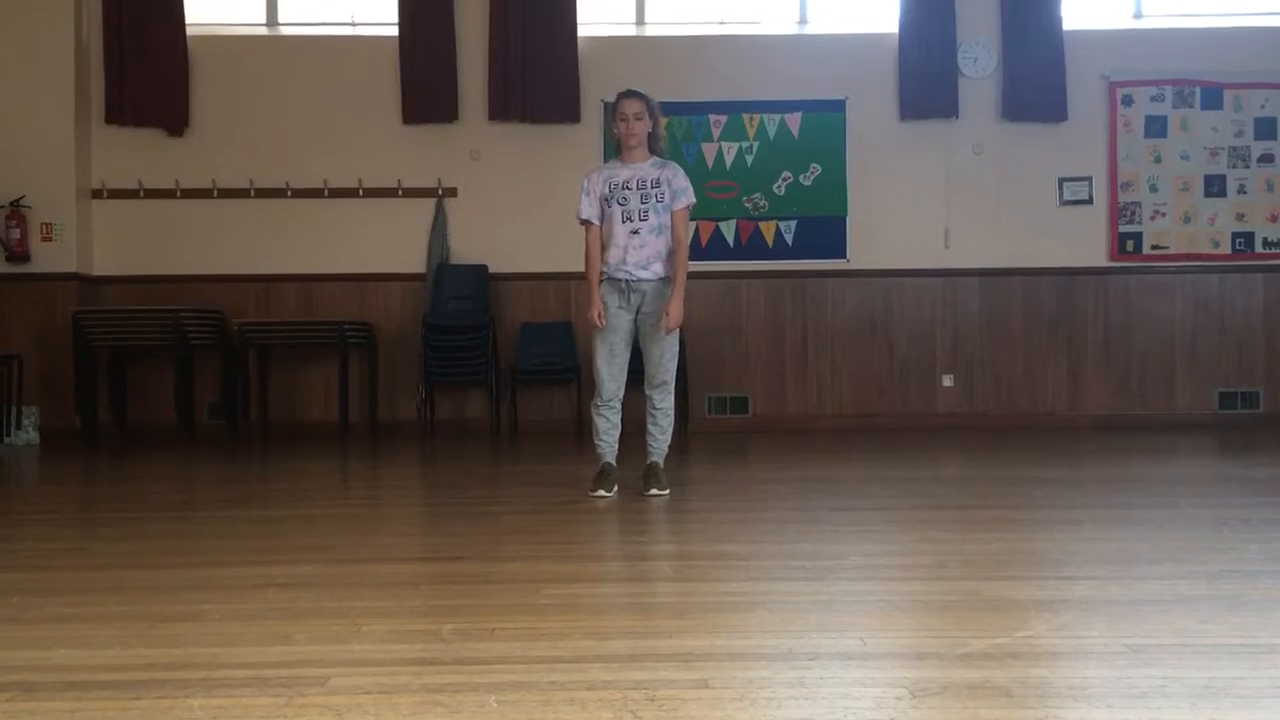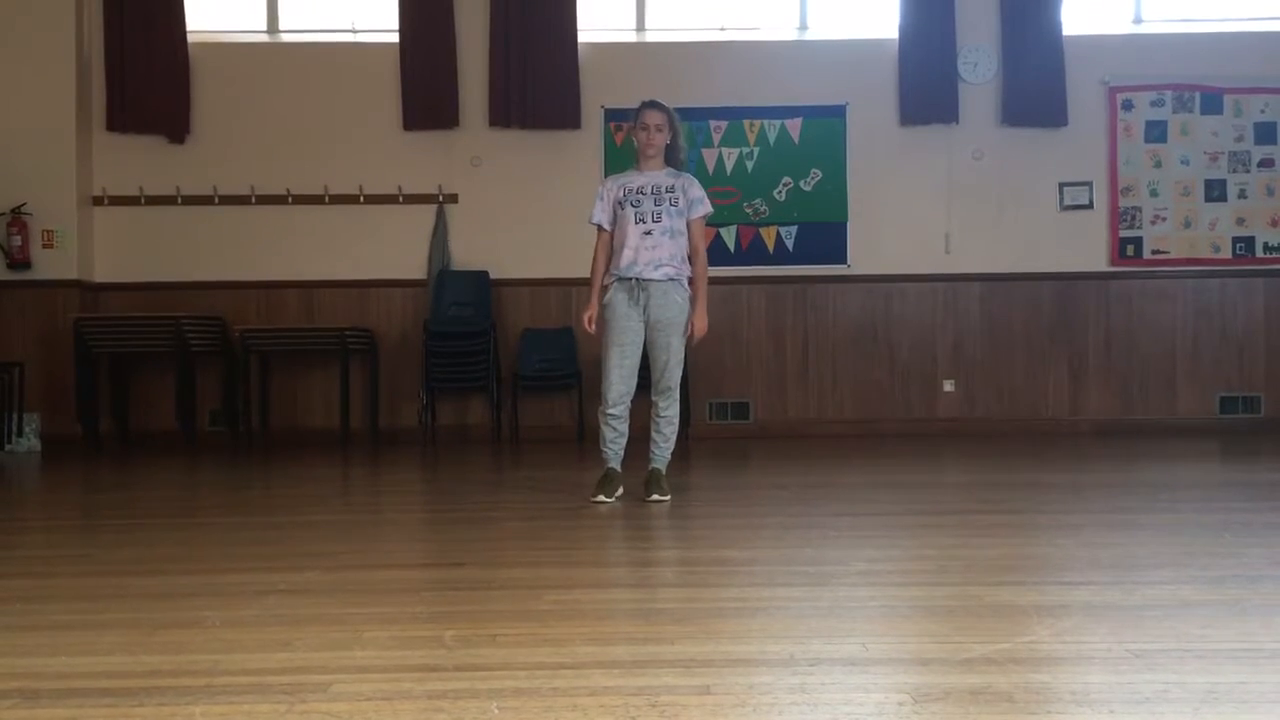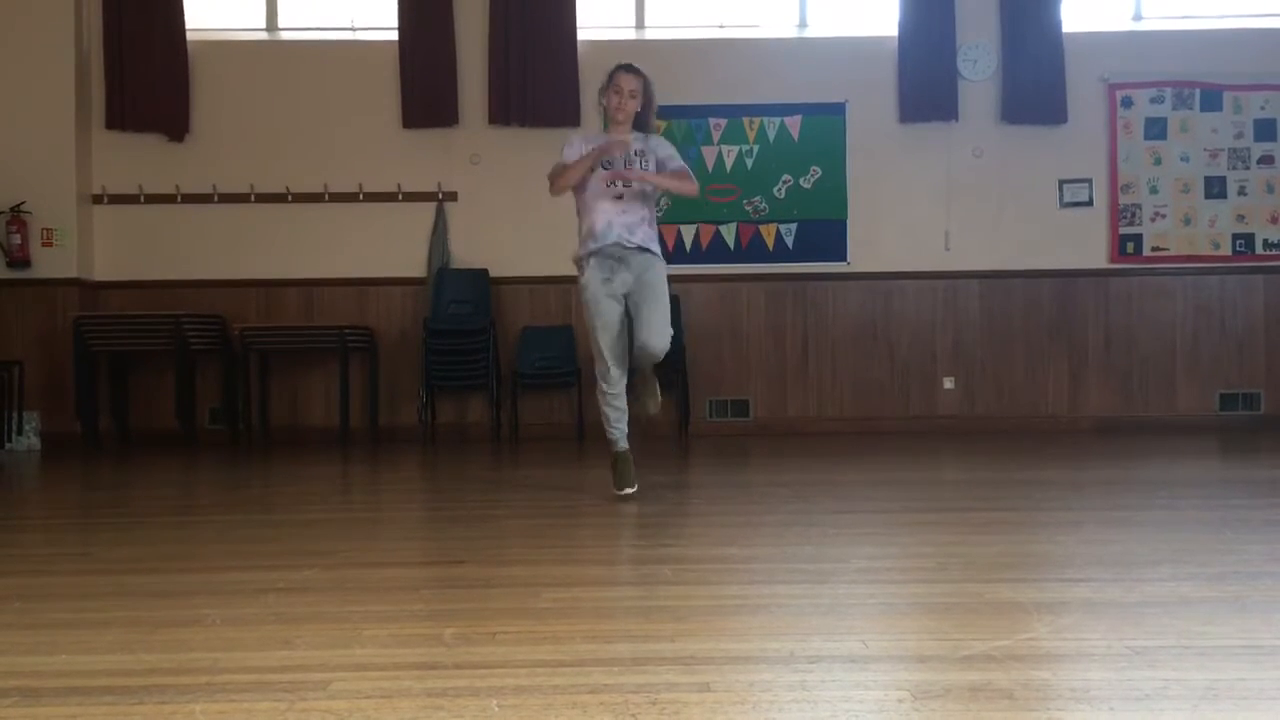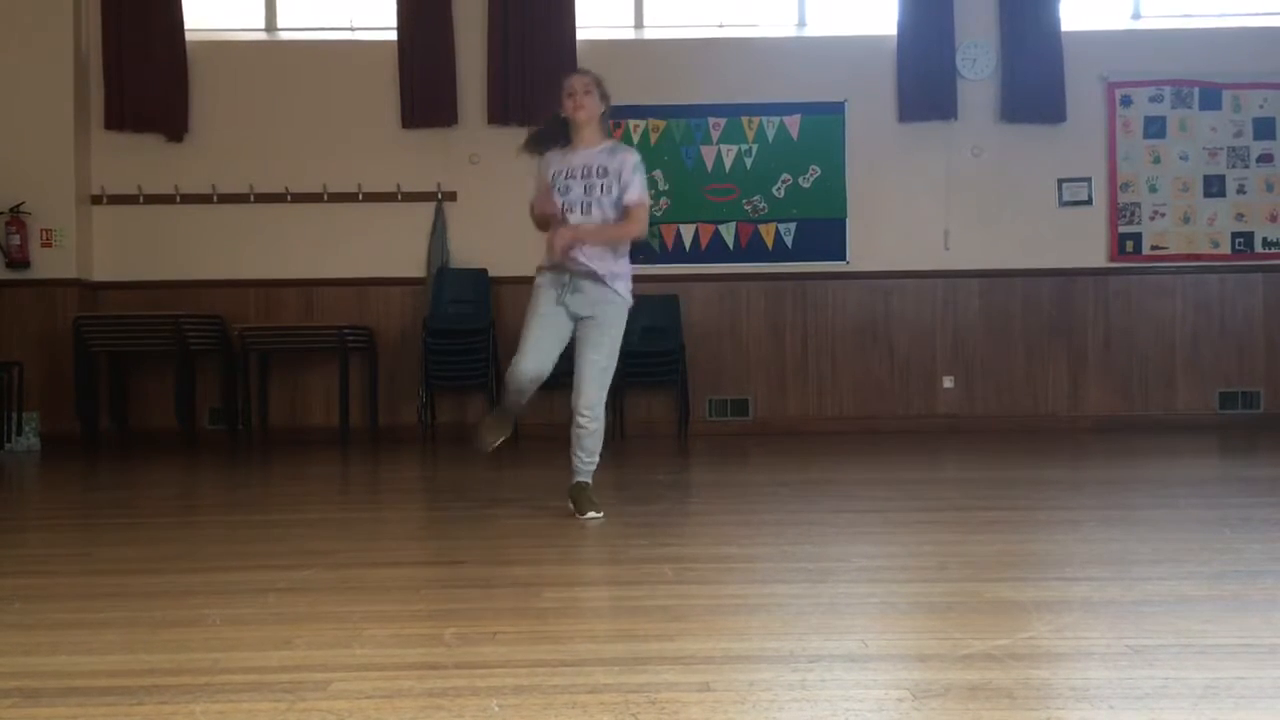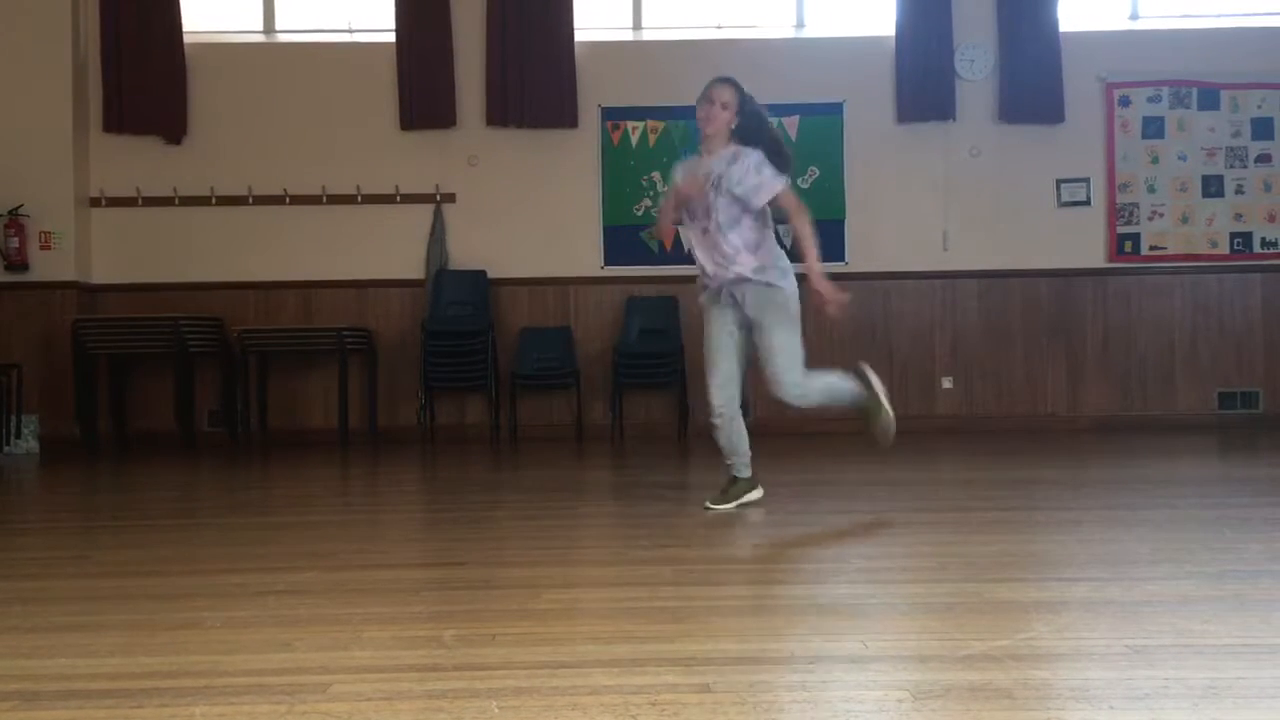
dt=1s
person 1, frame 1
left shoulder: (670, 174)
right shoulder: (599, 178)
left elbow: (680, 241)
right elbow: (593, 242)
left wrist: (677, 296)
right wrist: (594, 296)
left hip: (657, 287)
right hip: (614, 288)
left knee: (660, 381)
right knee: (608, 382)
left ankle: (655, 463)
right ankle: (607, 463)
person 1, frame 2
left shoulder: (686, 185)
right shoulder: (614, 186)
left elbow: (698, 250)
right elbow: (602, 247)
left wrist: (700, 306)
right wrist: (593, 299)
left hip: (670, 291)
right hip: (623, 291)
left knee: (667, 386)
right knee: (615, 386)
left ankle: (658, 468)
right ankle: (612, 467)
person 1, frame 3
left shoulder: (655, 147)
right shoulder: (582, 143)
left elbow: (691, 186)
right elbow: (556, 183)
left wrist: (646, 177)
right wrist: (597, 155)
left hip: (643, 258)
right hip: (598, 262)
left knee: (655, 344)
right knee: (610, 366)
left ankle: (645, 372)
right ankle: (620, 448)
person 1, frame 4
left shoulder: (625, 158)
right shoulder: (552, 161)
left elbow: (638, 225)
left wrist: (576, 232)
right wrist: (547, 216)
left hip: (606, 288)
right hip: (556, 283)
left knee: (589, 399)
right knee: (526, 371)
left ankle: (582, 482)
right ankle: (511, 406)
person 1, frame 5
left shoulder: (749, 160)
right shoulder: (684, 171)
left elbow: (796, 212)
right elbow: (666, 226)
left wrist: (816, 274)
right wrist: (678, 199)
left hip: (767, 285)
right hip: (720, 295)
left knee: (790, 387)
right knee: (721, 403)
left ankle: (861, 385)
right ankle: (742, 480)
